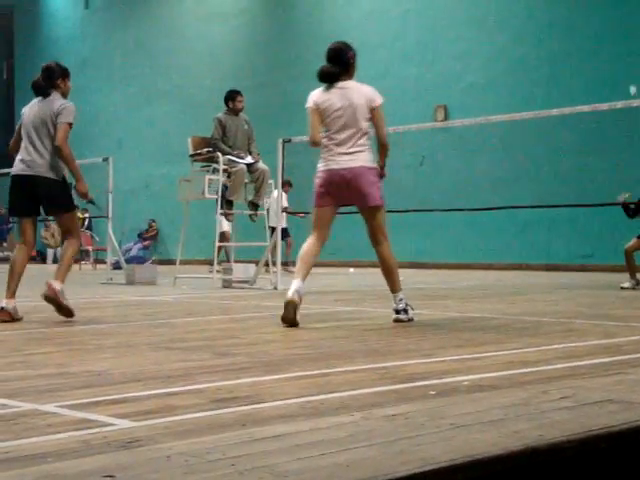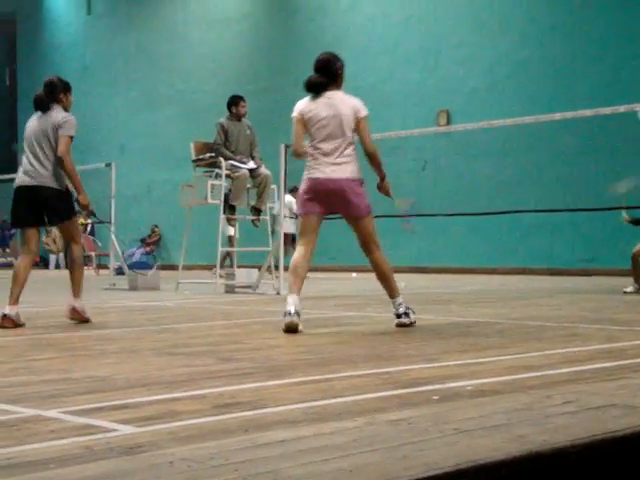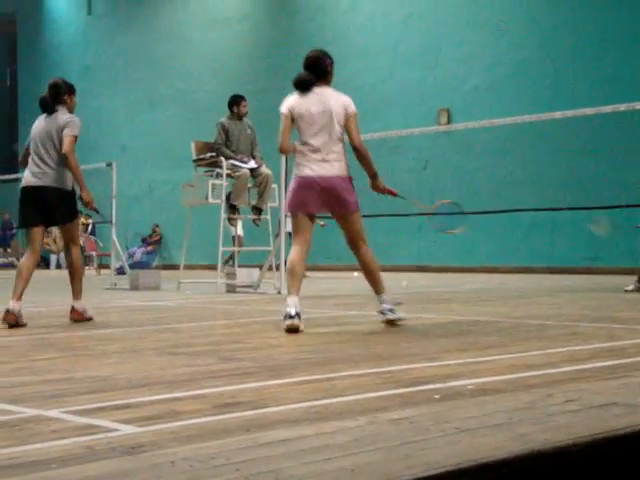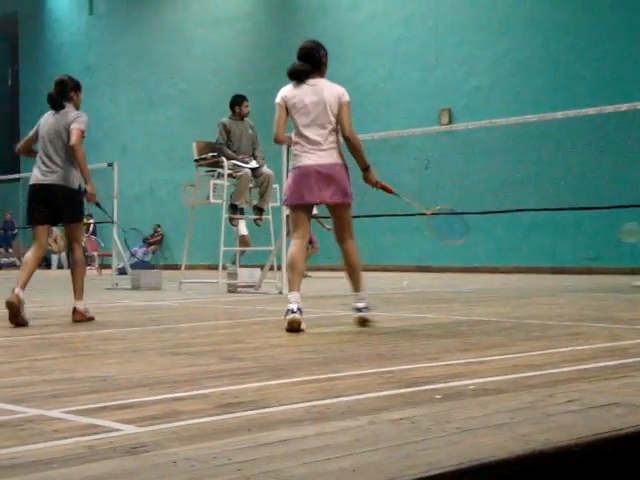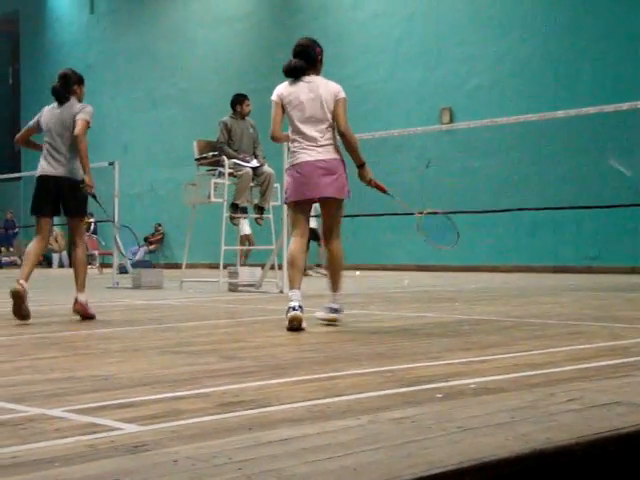
dt=0.1s
person 1, frame 1
left shoulder: (317, 97)
right shoulder: (368, 94)
left elbow: (314, 138)
right elbow: (383, 139)
right wrist: (381, 165)
left hip: (330, 172)
right hip: (362, 171)
left knee: (316, 237)
right knee: (380, 240)
left ankle: (295, 290)
right ankle: (401, 305)
person 1, frame 2
left shoulder: (303, 106)
right shoulder: (353, 104)
left elbow: (297, 150)
right elbow: (370, 149)
right wrist: (382, 178)
left hip: (315, 183)
right hip: (347, 181)
left knee: (304, 246)
right knee: (371, 247)
left ankle: (292, 308)
right ankle: (401, 309)
person 1, frame 3
left shoulder: (292, 102)
right shoulder: (343, 101)
left elbow: (284, 146)
right elbow: (357, 145)
right wrist: (374, 177)
left hip: (305, 179)
right hip: (337, 177)
left knee: (299, 244)
right knee: (359, 245)
left ankle: (292, 309)
right ankle: (385, 305)
person 1, frame 4
left shoulder: (287, 93)
right shoulder: (338, 91)
left elbow: (278, 137)
right elbow: (349, 135)
right wrist: (366, 169)
left hip: (302, 169)
right hip: (333, 167)
left knee: (299, 238)
right knee: (346, 237)
left ankle: (294, 306)
right ankle: (360, 302)
person 1, frame 5
left shoulder: (282, 90)
right shoulder: (333, 88)
left elbow: (275, 133)
right elbow: (344, 131)
right wrist: (362, 165)
left hip: (300, 166)
right hip: (330, 164)
left knee: (298, 236)
right knee: (331, 237)
left ankle: (295, 303)
right ankle: (334, 304)
person 2, frame 1
left shoulder: (29, 107)
right shoulder: (64, 106)
right elbow: (60, 144)
right wrist: (79, 179)
right hip: (49, 177)
left knee: (25, 242)
right knee: (73, 236)
right ankle: (55, 285)
person 2, frame 2
left shoulder: (33, 121)
right shoulder: (65, 119)
right elbow: (62, 155)
right wrist: (80, 191)
left hip: (24, 187)
right hip: (52, 187)
left knee: (28, 251)
right knee: (74, 242)
right ankle: (76, 305)
person 2, frame 3
left shoulder: (39, 122)
right shoulder: (70, 120)
left elbow: (24, 158)
right elbow: (67, 151)
right wrist: (84, 188)
left hip: (30, 187)
right hip: (58, 187)
left knee: (33, 250)
right knee: (73, 246)
right ankle: (77, 306)
person 2, frame 4
left shoulder: (44, 118)
right shoulder: (77, 116)
left elbow: (21, 149)
right elbow: (75, 144)
right wrist: (88, 182)
left hip: (38, 184)
right hip: (65, 185)
left knee: (38, 246)
right knee: (76, 245)
left ankle: (17, 292)
right ankle: (79, 306)
person 2, frame 5
left shoulder: (46, 112)
right shoulder: (83, 109)
left elbow: (20, 139)
right elbow: (79, 135)
right wrist: (87, 173)
left hip: (45, 178)
right hip: (70, 178)
left knee: (41, 237)
right knee: (78, 240)
left ankle: (21, 284)
right ankle: (80, 299)
person 3, frame 1
left shoulder: (245, 119)
right shoulder: (220, 119)
left elbow: (252, 140)
right elbow: (216, 142)
left wrist: (254, 153)
right wrist: (232, 152)
left hip: (246, 157)
right hip: (228, 157)
left knee: (264, 169)
right knee: (241, 168)
left ankle: (255, 202)
right ankle: (229, 201)
person 3, frame 2
left shoulder: (247, 124)
right shoulder: (223, 124)
left elbow: (254, 145)
right elbow: (218, 147)
left wrist: (257, 158)
right wrist: (234, 158)
left hip: (248, 162)
right hip: (231, 162)
left knee: (266, 174)
right knee: (243, 173)
left ankle: (258, 208)
right ankle: (232, 206)
person 3, frame 3
left shoulder: (248, 124)
right shoulder: (223, 124)
left elbow: (255, 145)
right elbow: (219, 147)
left wrist: (257, 158)
right wrist: (235, 157)
left hip: (249, 162)
right hip: (231, 161)
left knee: (267, 174)
right knee: (244, 173)
left ankle: (258, 207)
right ankle: (233, 206)
person 3, frame 4
left shoulder: (249, 124)
right shoulder: (225, 123)
left elbow: (256, 145)
right elbow: (220, 147)
left wrist: (259, 158)
right wrist: (237, 157)
left hip: (250, 161)
right hip: (233, 161)
left knee: (268, 174)
right knee: (246, 173)
left ankle: (260, 207)
right ankle: (235, 206)
person 3, frame 5
left shoulder: (250, 123)
right shoulder: (226, 122)
left elbow: (257, 144)
right elbow: (222, 145)
left wrist: (259, 157)
right wrist: (238, 156)
left hip: (251, 161)
right hip: (233, 160)
left knee: (269, 173)
right knee: (247, 172)
left ankle: (260, 206)
right ankle: (235, 205)
